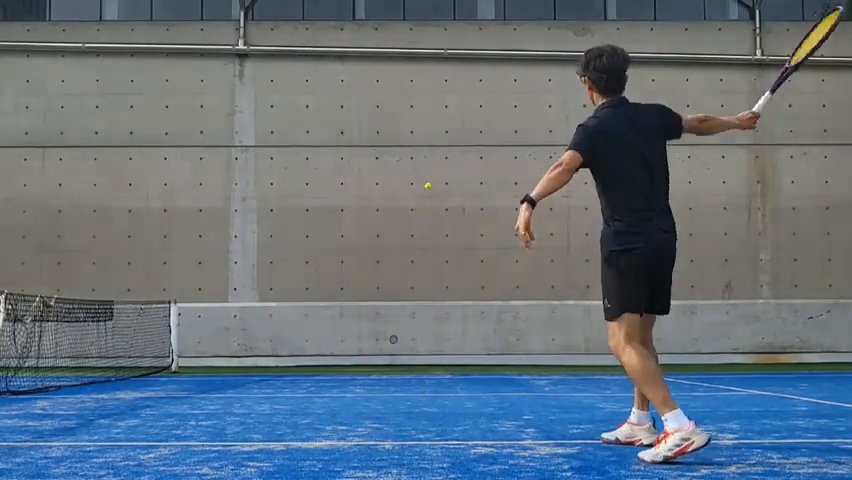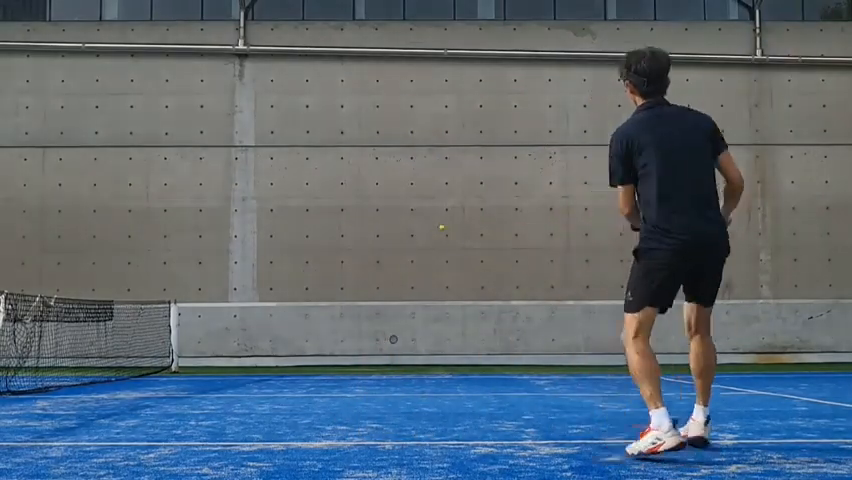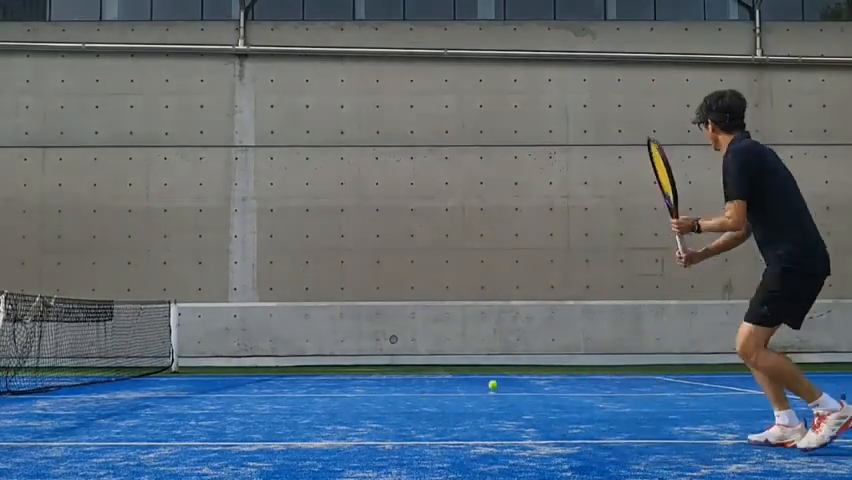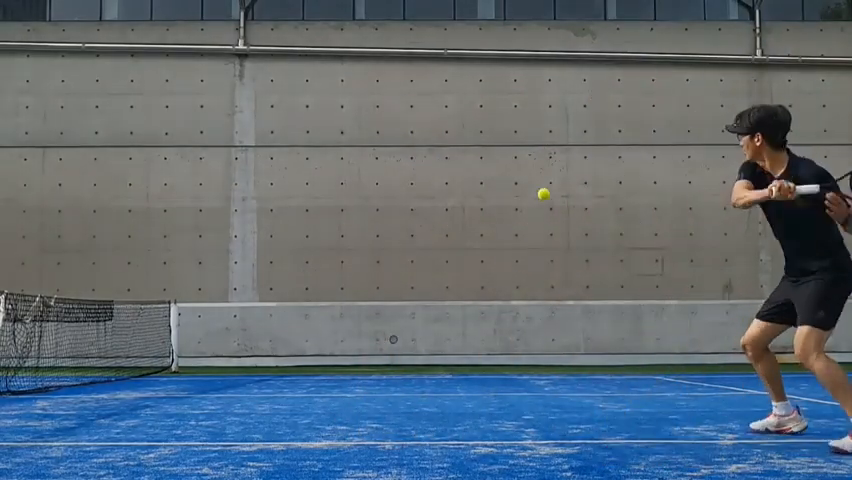
dt=0.5s
person 1, frame 1
left shoulder: (593, 129)
right shoulder: (653, 115)
left elbow: (563, 168)
right elbow: (699, 123)
left wrist: (528, 204)
right wrist: (738, 122)
left hip: (626, 246)
right hip: (663, 242)
left knee: (623, 343)
right knee: (641, 336)
left ankle: (681, 429)
right ankle: (639, 422)
person 1, frame 2
left shoulder: (625, 135)
right shoulder: (700, 121)
left elbow: (627, 207)
right elbow: (735, 180)
right wrist: (727, 213)
left hip: (662, 244)
right hip: (710, 240)
left knee: (635, 335)
right knee: (699, 330)
left ankle: (661, 428)
right ankle: (699, 419)
person 1, frame 3
left shoulder: (738, 158)
right shoulder: (754, 154)
left elbow: (736, 221)
right elbow: (741, 228)
left wrist: (695, 224)
right wrist: (702, 253)
left hip: (795, 263)
right hip: (799, 262)
left knee: (750, 347)
right knee: (750, 344)
right ankle: (789, 425)
person 1, frame 4
left shoulder: (813, 173)
right shoulder: (753, 170)
right elbow: (737, 197)
right wrist: (767, 194)
right hip: (795, 276)
left knee: (807, 350)
right knee: (752, 343)
right ankle: (786, 414)
